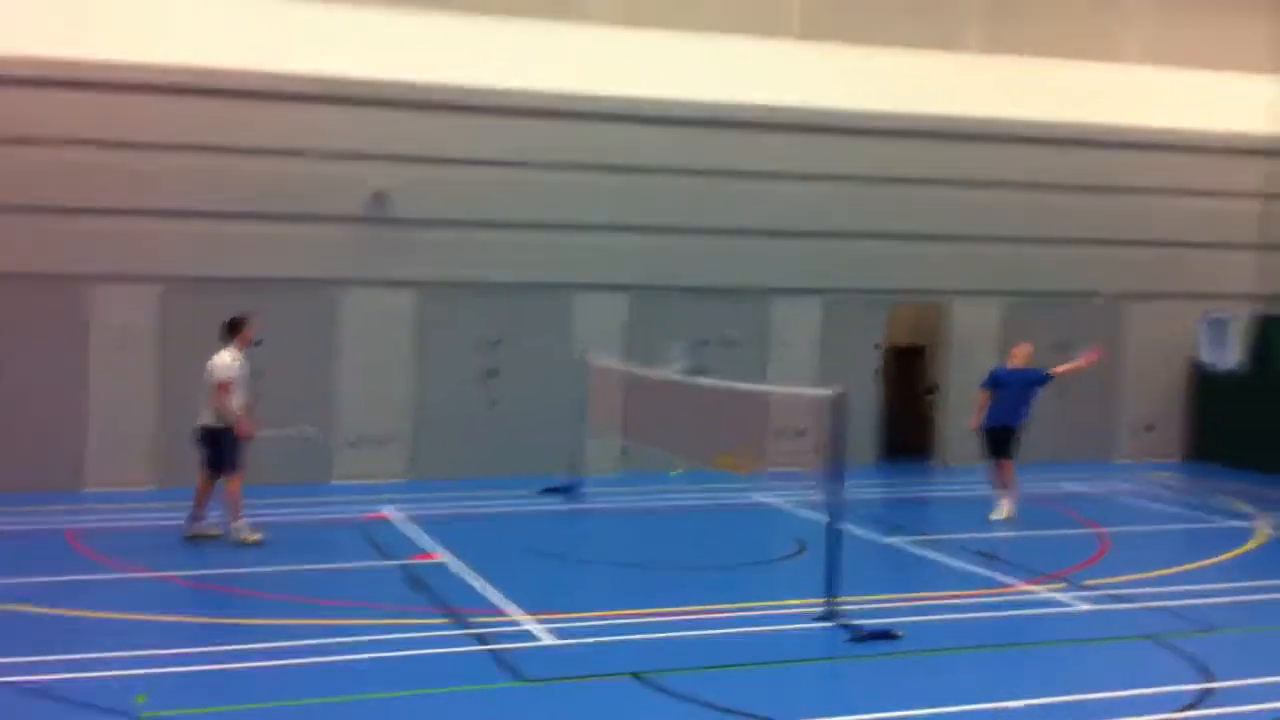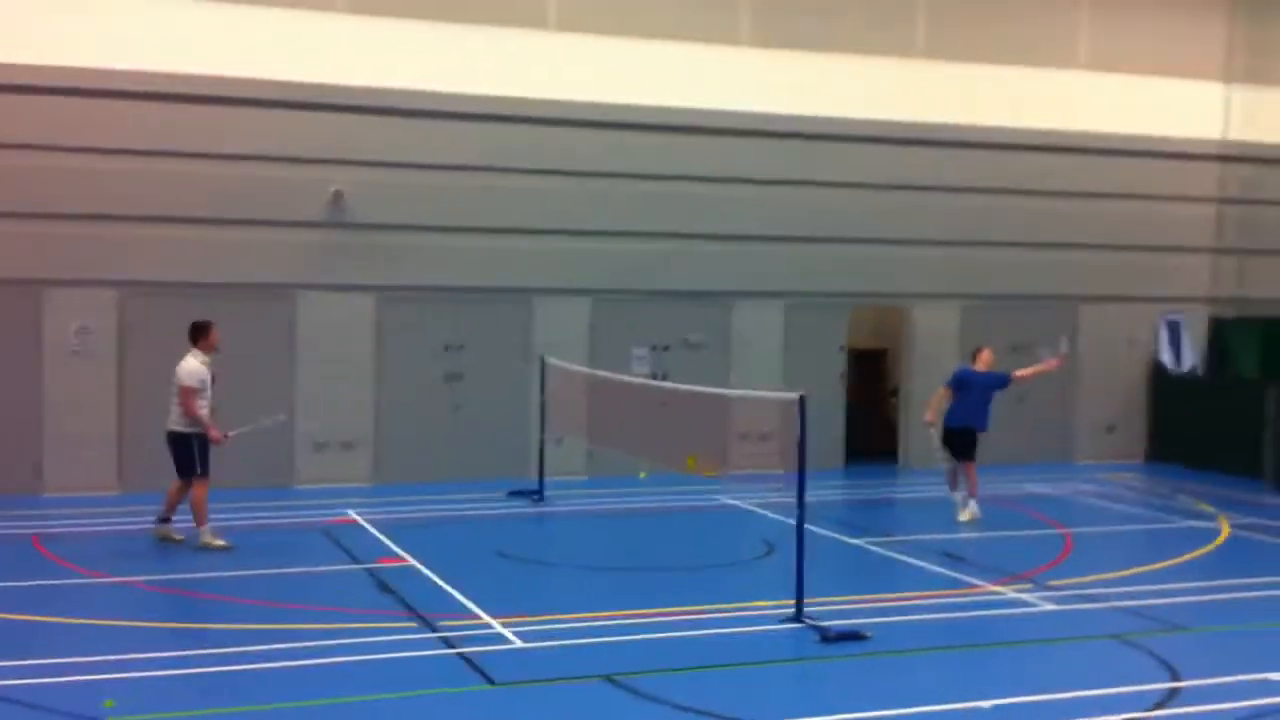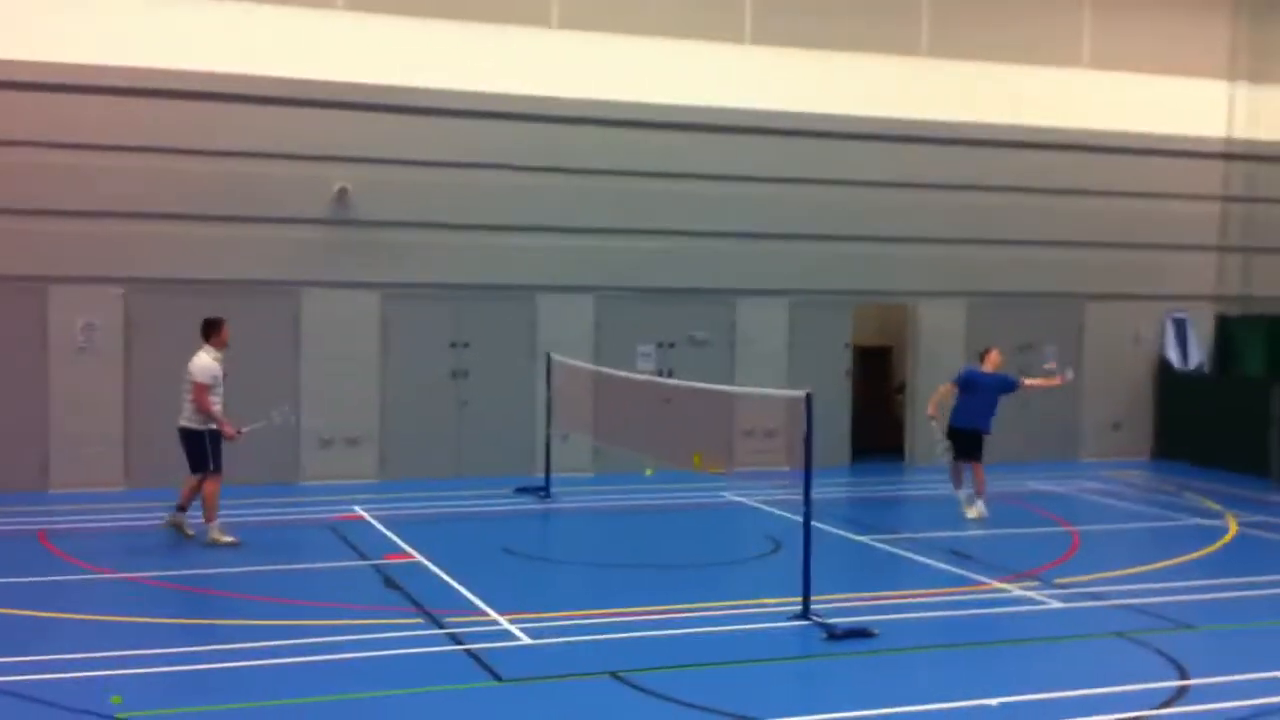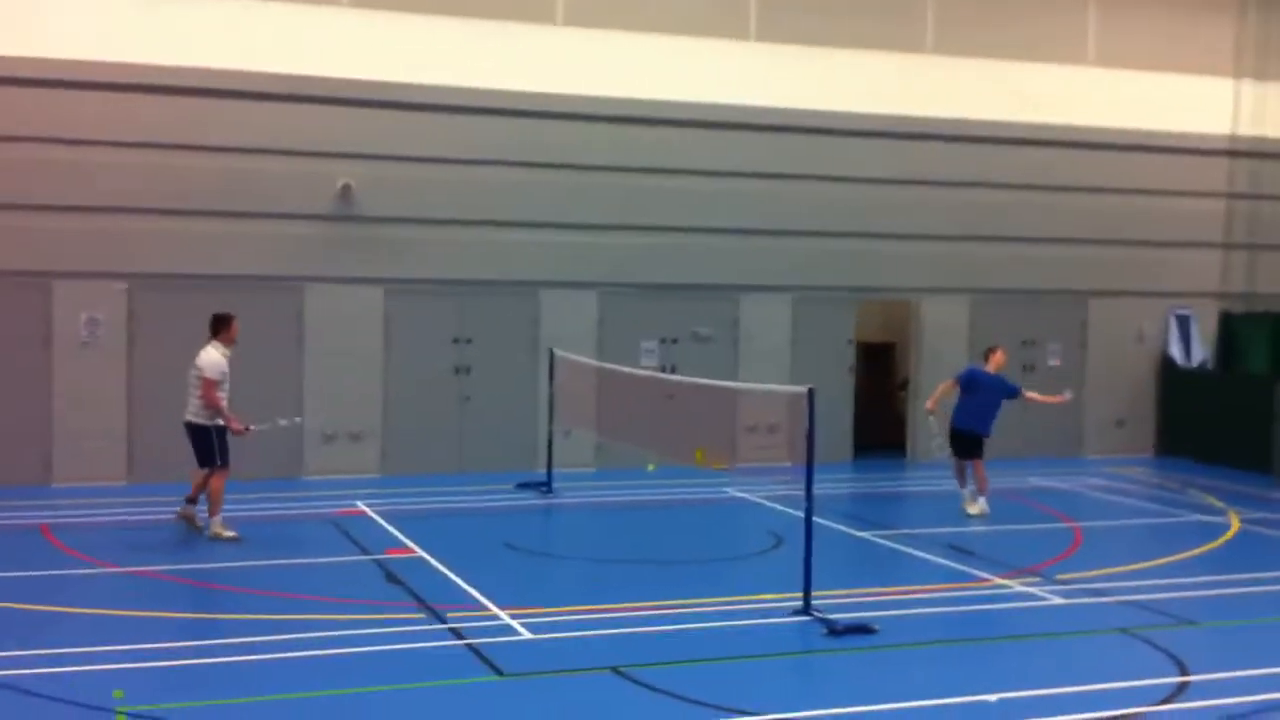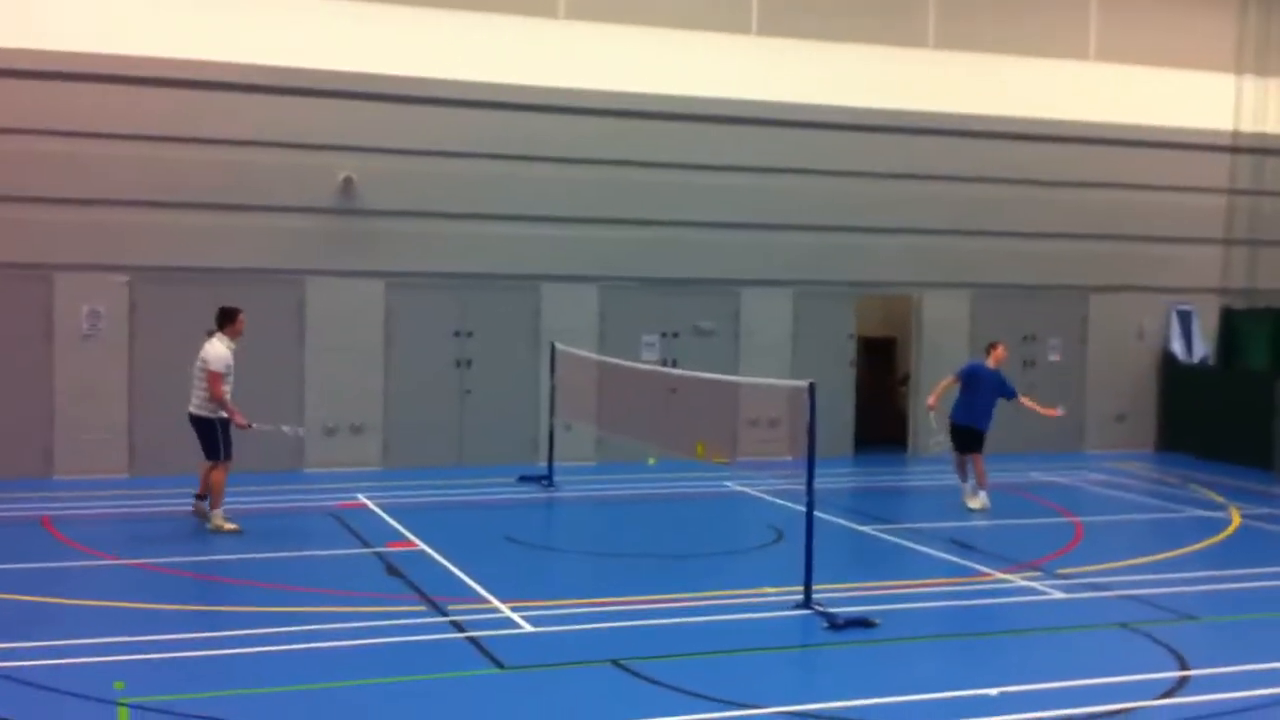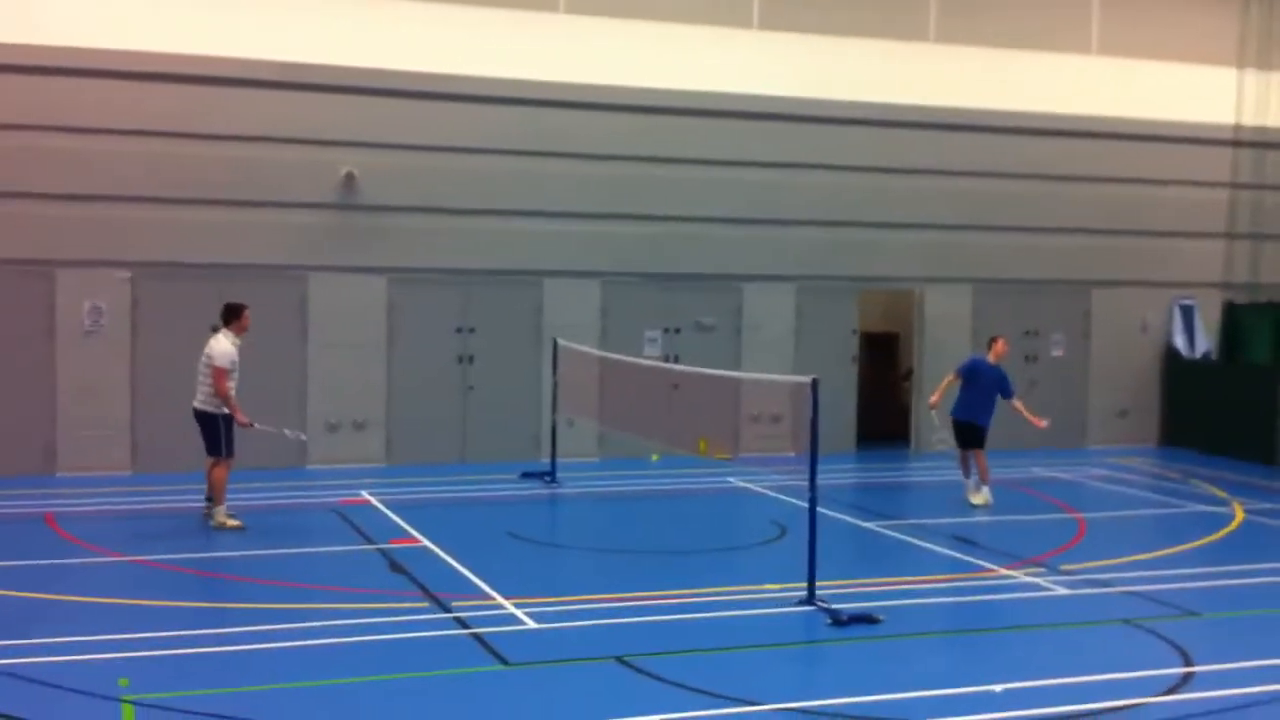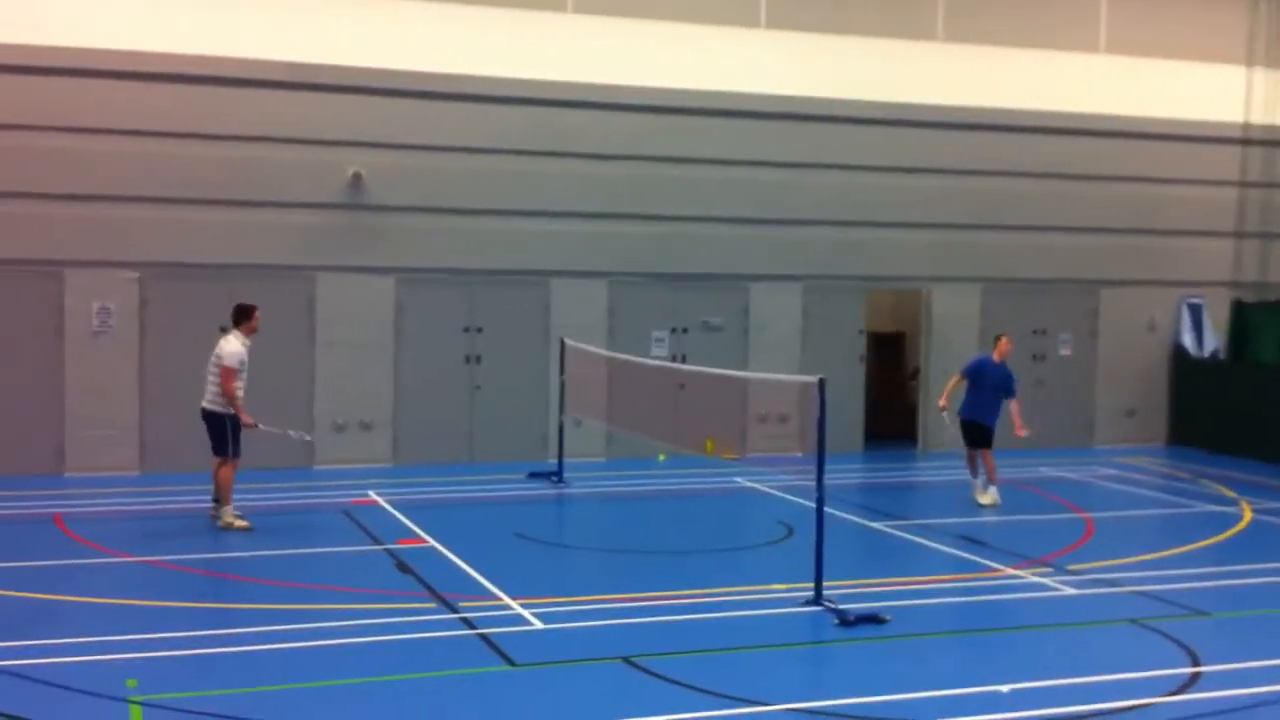
dt=0.1s
person 1, frame 1
left shoulder: (236, 360)
right shoulder: (226, 361)
right elbow: (220, 400)
left wrist: (245, 421)
right wrist: (240, 425)
left hip: (224, 427)
right hip: (221, 427)
left knee: (210, 475)
right knee: (233, 475)
left ankle: (196, 524)
right ankle: (239, 529)
person 1, frame 2
left shoulder: (199, 364)
right shoulder: (192, 367)
right elbow: (187, 406)
left wrist: (210, 428)
right wrist: (209, 430)
left hip: (184, 431)
right hip: (188, 433)
left knee: (185, 481)
right knee: (200, 480)
left ankle: (164, 523)
right ankle: (205, 535)
person 1, frame 3
left shoulder: (210, 360)
right shoulder: (205, 363)
right elbow: (201, 403)
left wrist: (222, 423)
right wrist: (223, 426)
left hip: (196, 428)
right hip: (201, 429)
left knee: (201, 475)
right knee: (213, 477)
left ankle: (178, 514)
right ankle: (213, 531)
person 1, frame 4
left shoulder: (212, 353)
right shoulder: (214, 359)
right elbow: (210, 398)
left wrist: (229, 418)
right wrist: (230, 421)
left hip: (199, 421)
right hip: (207, 424)
left knee: (208, 469)
right knee: (219, 471)
left ankle: (189, 506)
right ankle: (216, 526)
person 1, frame 5
left shoulder: (215, 345)
right shoulder: (220, 352)
right elbow: (215, 391)
left wrist: (230, 412)
right wrist: (234, 415)
left hip: (202, 413)
right hip: (211, 416)
left knee: (214, 461)
right knee: (221, 464)
left ankle: (200, 501)
right ankle: (217, 518)
person 1, frame 6
left shoulder: (220, 341)
right shoulder: (225, 348)
right elbow: (220, 387)
left wrist: (233, 411)
right wrist: (237, 414)
left hip: (207, 408)
right hip: (215, 412)
left knee: (216, 458)
right knee: (223, 461)
left ankle: (211, 504)
right ankle: (219, 515)
person 1, frame 7
left shoulder: (231, 341)
right shoulder: (235, 348)
right elbow: (227, 386)
left wrist: (238, 411)
right wrist: (241, 414)
left hip: (215, 409)
right hip: (222, 412)
left knee: (222, 459)
right knee: (229, 461)
left ankle: (219, 505)
right ankle: (226, 515)
person 2, frame 1
left shoulder: (1031, 375)
right shoulder: (998, 373)
left elbow: (1056, 372)
right elbow: (985, 395)
left wrist: (1082, 362)
right wrist: (977, 418)
left hip: (1009, 425)
right hip: (992, 424)
left knee: (1005, 463)
right knee: (996, 462)
left ankle: (1007, 502)
right ankle: (1002, 501)
person 2, frame 2
left shoulder: (994, 377)
right shoulder: (963, 374)
left elbow: (1019, 374)
right elbow: (945, 391)
left wrist: (1045, 367)
right wrist: (931, 412)
left hip: (970, 428)
right hip: (952, 425)
left knee: (968, 465)
right knee: (952, 465)
left ankle: (972, 505)
right ankle: (959, 499)
person 2, frame 3
left shoulder: (1001, 380)
right shoulder: (970, 374)
left elbow: (1026, 382)
right elbow: (949, 387)
left wrist: (1051, 382)
right wrist: (932, 405)
left hip: (975, 429)
right hip: (957, 426)
left knee: (975, 465)
right knee: (955, 463)
left ankle: (979, 504)
right ankle: (962, 498)
person 2, frame 4
left shoulder: (1003, 383)
right shoulder: (973, 373)
left elbow: (1026, 394)
right elbow: (950, 384)
left wrist: (1052, 399)
right wrist: (932, 400)
left hip: (978, 430)
right hip: (959, 426)
left knee: (977, 463)
right knee: (959, 462)
left ankle: (981, 501)
right ankle: (966, 495)
person 2, frame 5
left shoulder: (1000, 380)
right shoulder: (974, 368)
left elbow: (1020, 399)
right elbow: (952, 380)
left wrist: (1043, 411)
right wrist: (934, 396)
left hip: (977, 425)
right hip: (959, 421)
left knee: (976, 458)
right knee: (960, 457)
left ankle: (982, 496)
right ankle: (967, 490)
person 2, frame 6
left shoulder: (1001, 375)
right shoulder: (975, 363)
left elbow: (1013, 400)
right elbow: (953, 377)
left wrist: (1031, 418)
right wrist: (937, 395)
left hip: (980, 420)
right hip: (960, 415)
left knee: (978, 454)
right knee: (964, 453)
left ankle: (985, 491)
right ankle: (969, 485)
person 2, frame 7
left shoulder: (1006, 374)
right shoulder: (980, 363)
left elbow: (1012, 400)
right elbow: (959, 377)
left wrist: (1018, 424)
right wrist: (944, 397)
left hip: (987, 420)
right hip: (969, 416)
left knee: (986, 454)
right knee: (972, 452)
left ankle: (992, 491)
right ankle: (977, 485)
